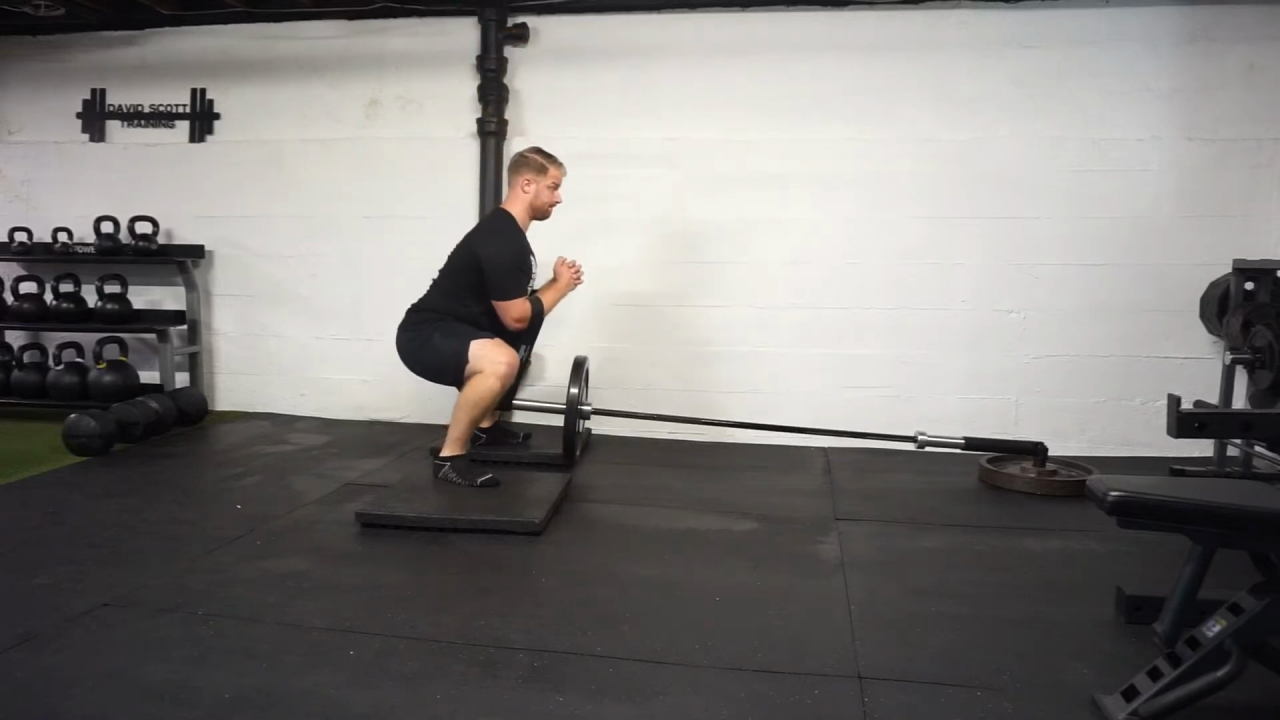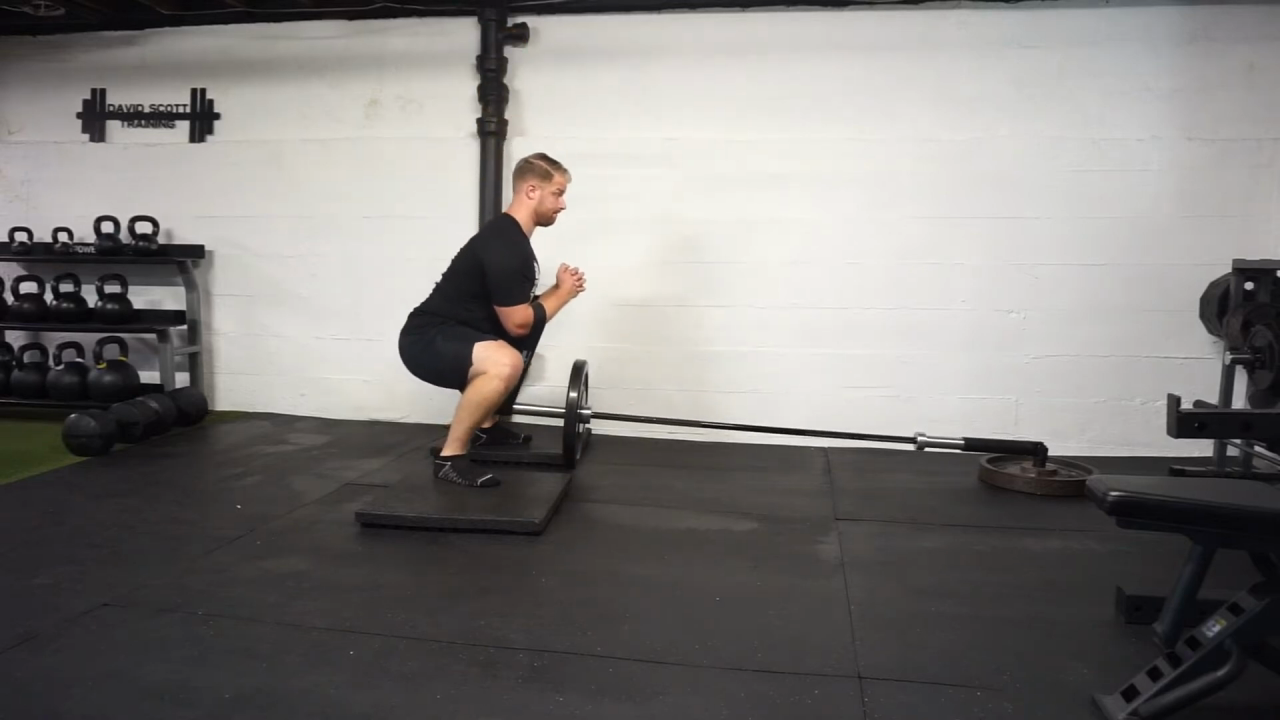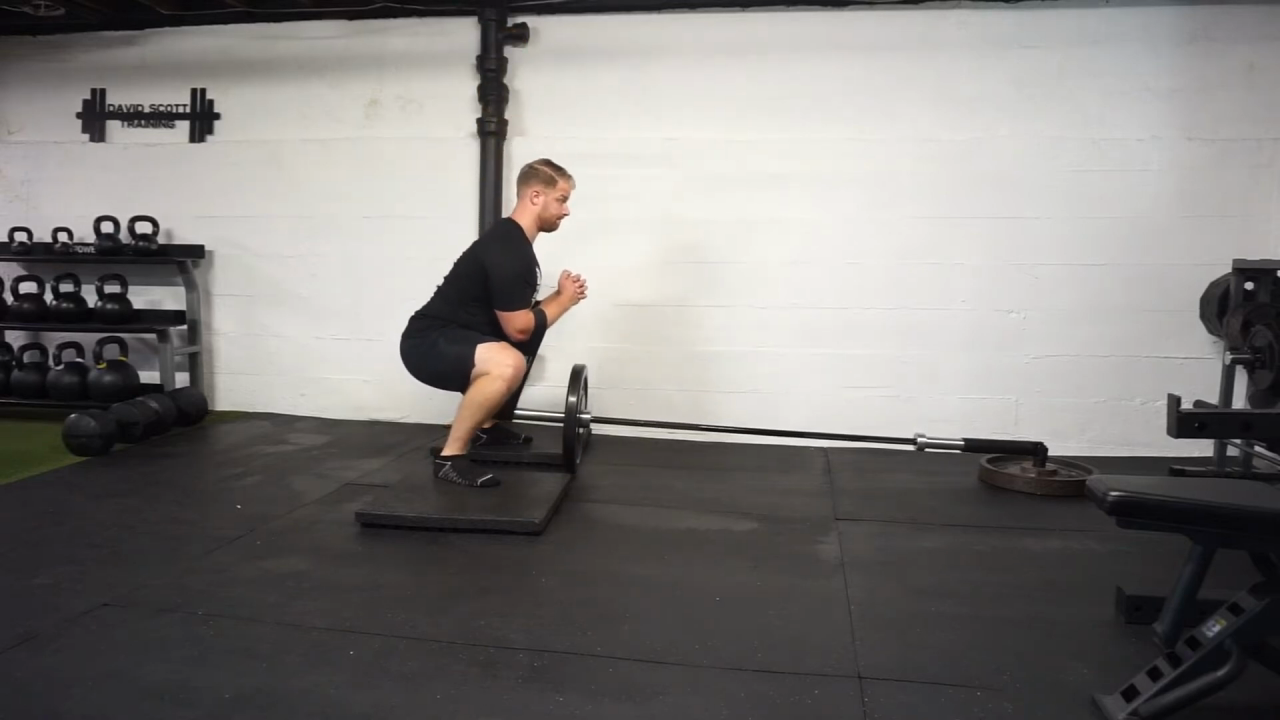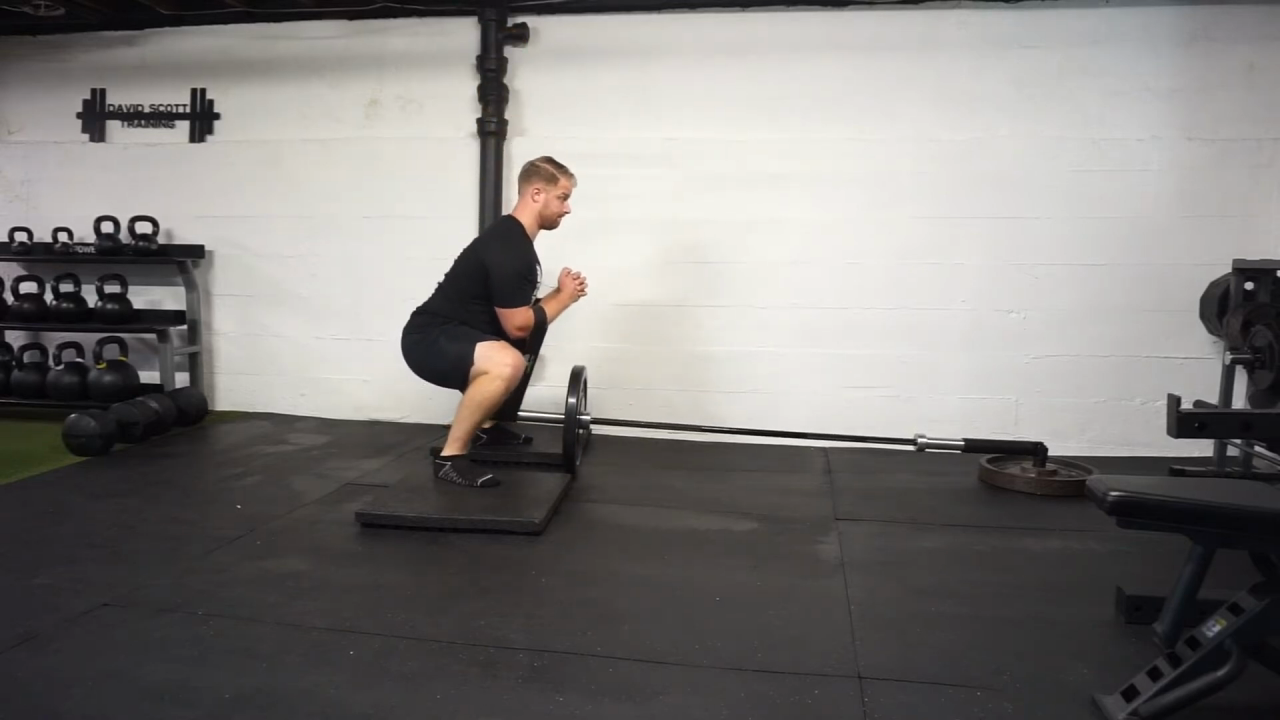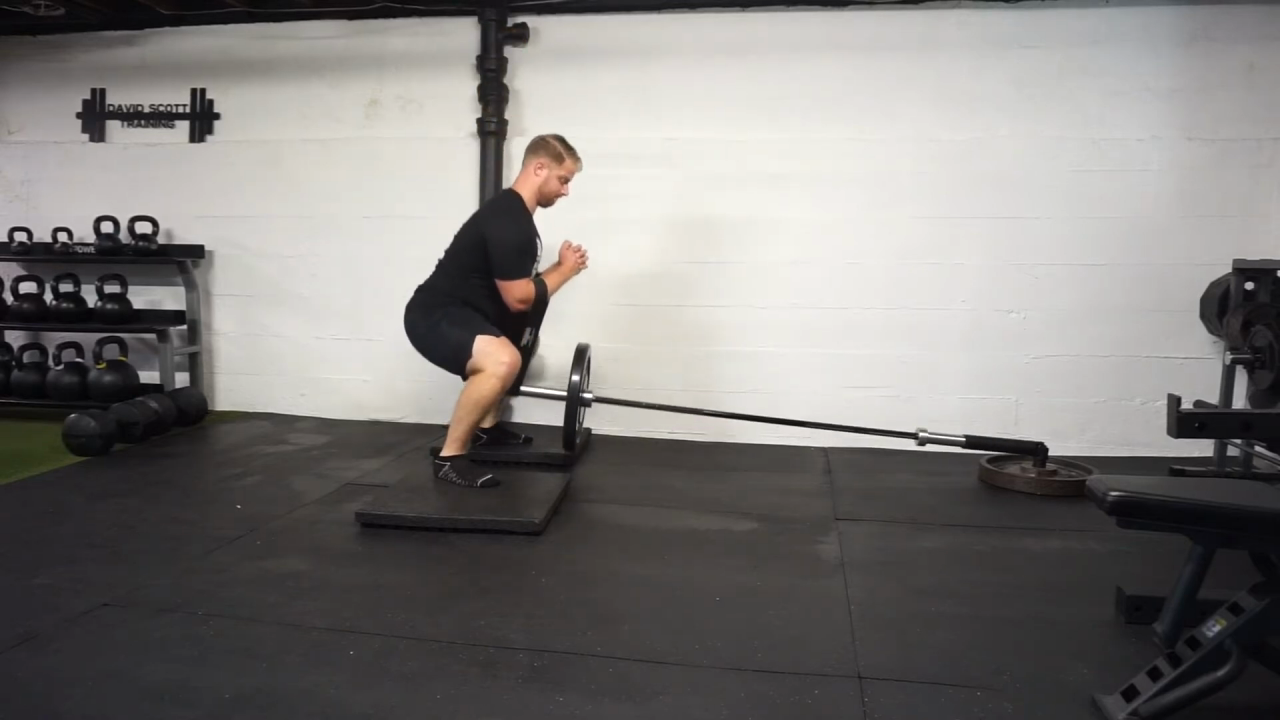
dt=0.3s
person 1, frame 1
left shoulder: (508, 232)
right shoulder: (500, 241)
left elbow: (514, 306)
right elbow: (516, 317)
left wrist: (558, 283)
right wrist: (563, 285)
left hip: (451, 328)
right hip: (424, 336)
left knee: (518, 351)
right knee: (502, 362)
left ankle: (485, 427)
right ankle: (450, 458)
person 1, frame 2
left shoulder: (511, 237)
right shoulder: (505, 247)
left elbow: (516, 314)
right elbow: (519, 322)
left wrist: (560, 289)
right wrist: (564, 292)
left hip: (452, 333)
right hip: (427, 339)
left knee: (521, 351)
right knee: (505, 364)
left ankle: (486, 427)
right ankle: (451, 458)
person 1, frame 3
left shoulder: (514, 241)
right shoulder: (508, 252)
left elbow: (517, 319)
right elbow: (518, 328)
left wrist: (561, 296)
right wrist: (566, 299)
left hip: (451, 335)
right hip: (428, 343)
left knee: (525, 351)
right knee: (509, 364)
left ankle: (485, 426)
right ankle: (451, 457)
person 1, frame 4
left shoulder: (514, 240)
right shoulder: (508, 250)
left elbow: (515, 316)
right elbow: (517, 326)
left wrist: (560, 293)
right wrist: (566, 297)
left hip: (453, 331)
right hip: (429, 340)
left knee: (514, 356)
right knee: (507, 364)
left ankle: (485, 427)
right ankle: (451, 457)
person 1, frame 5
left shoulder: (514, 213)
right shoulder: (508, 222)
left elbow: (516, 290)
right elbow: (519, 298)
left wrist: (561, 268)
right wrist: (565, 270)
left hip: (460, 310)
right hip: (433, 317)
left knee: (519, 346)
right knee: (503, 361)
left ankle: (486, 427)
right ankle: (451, 457)
